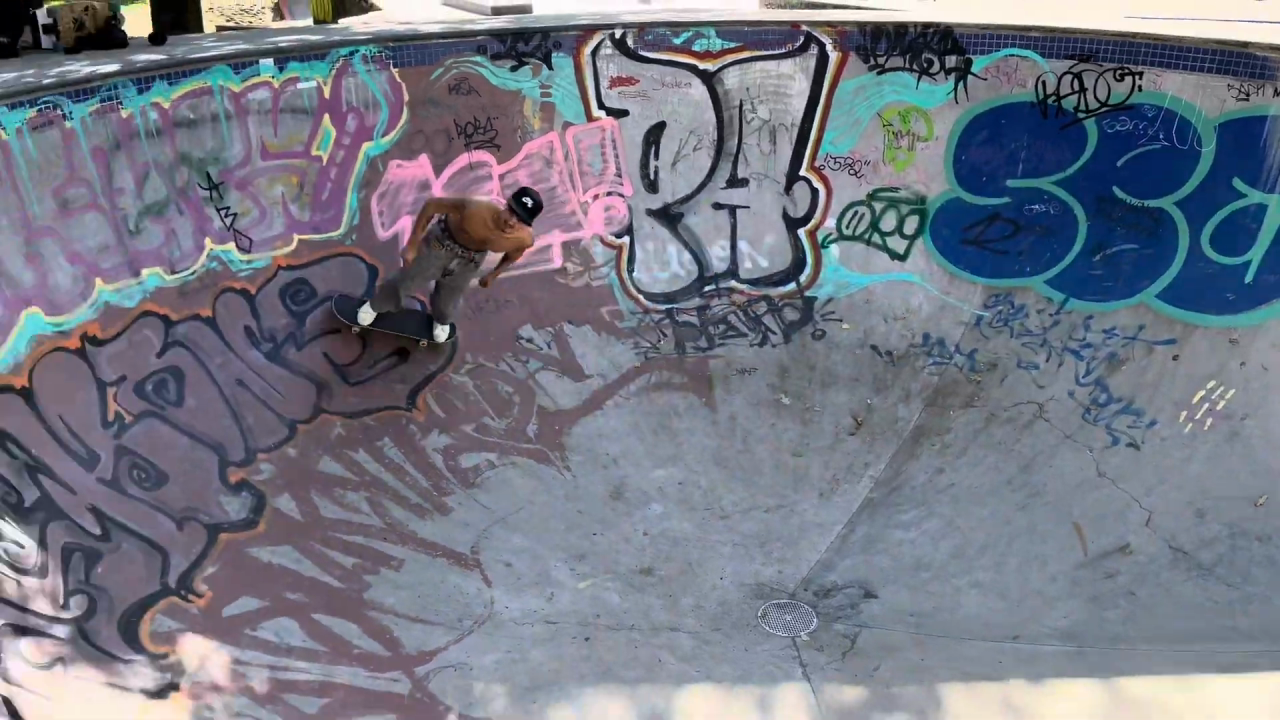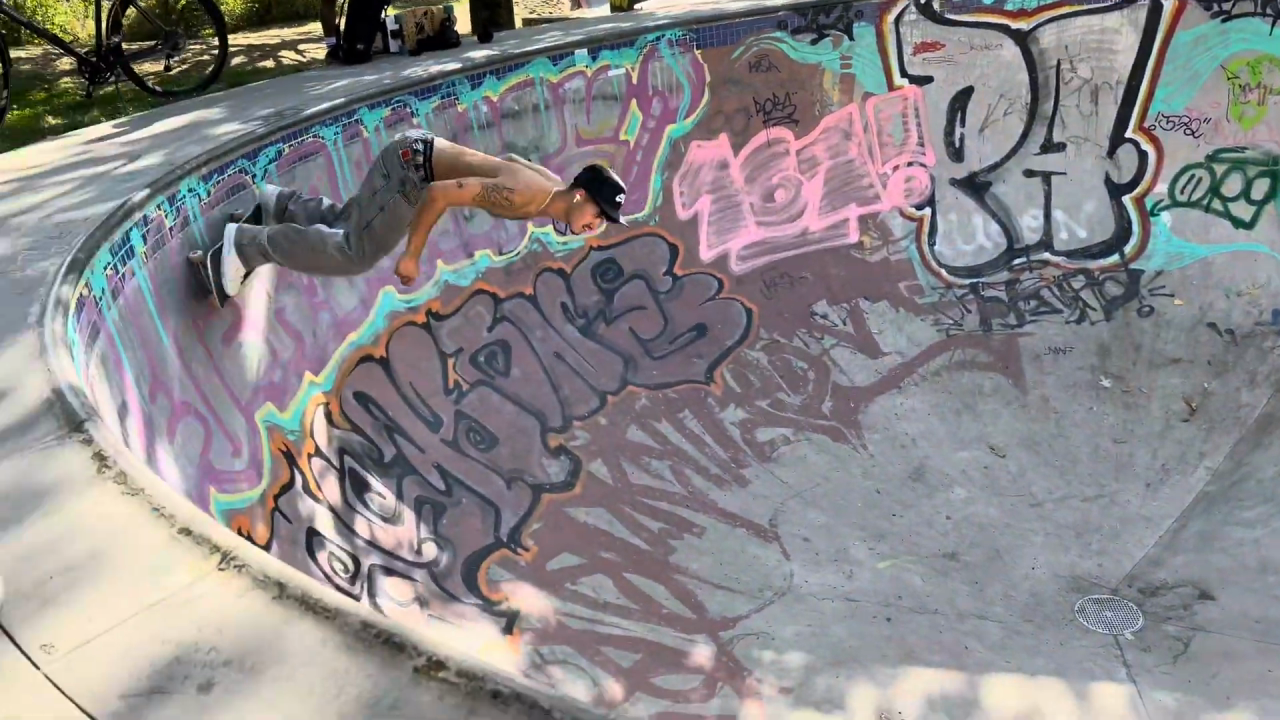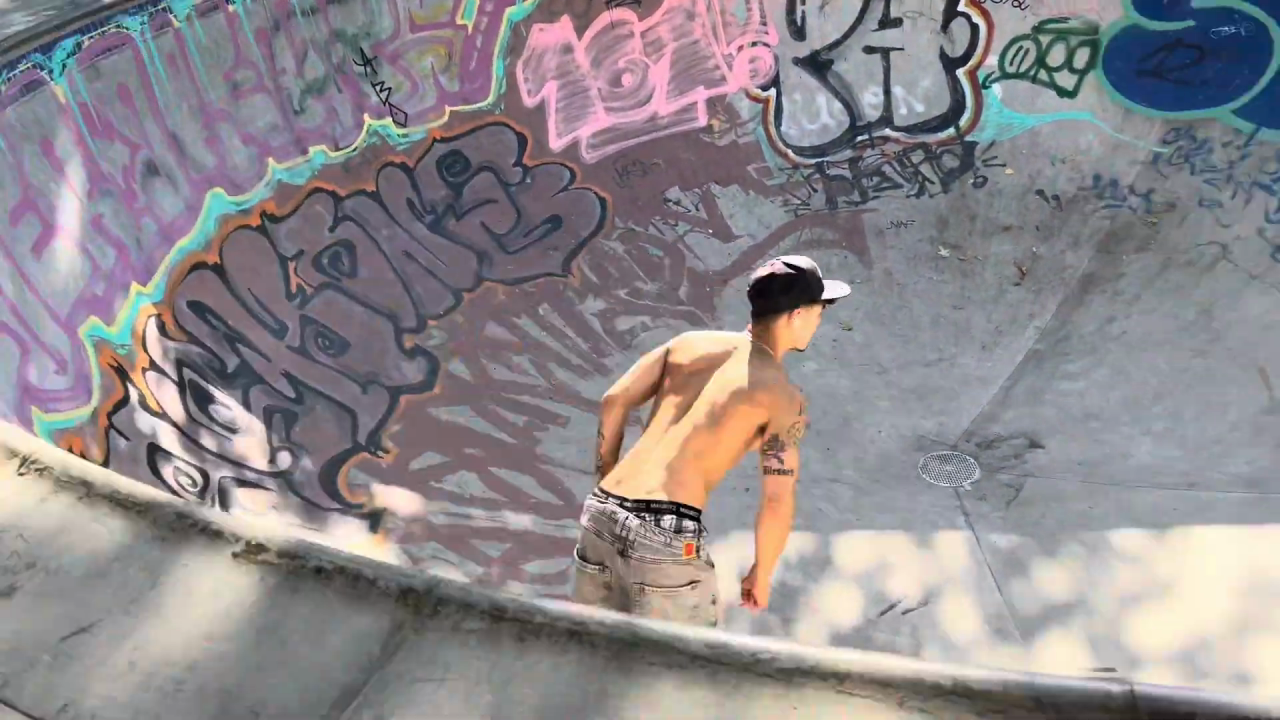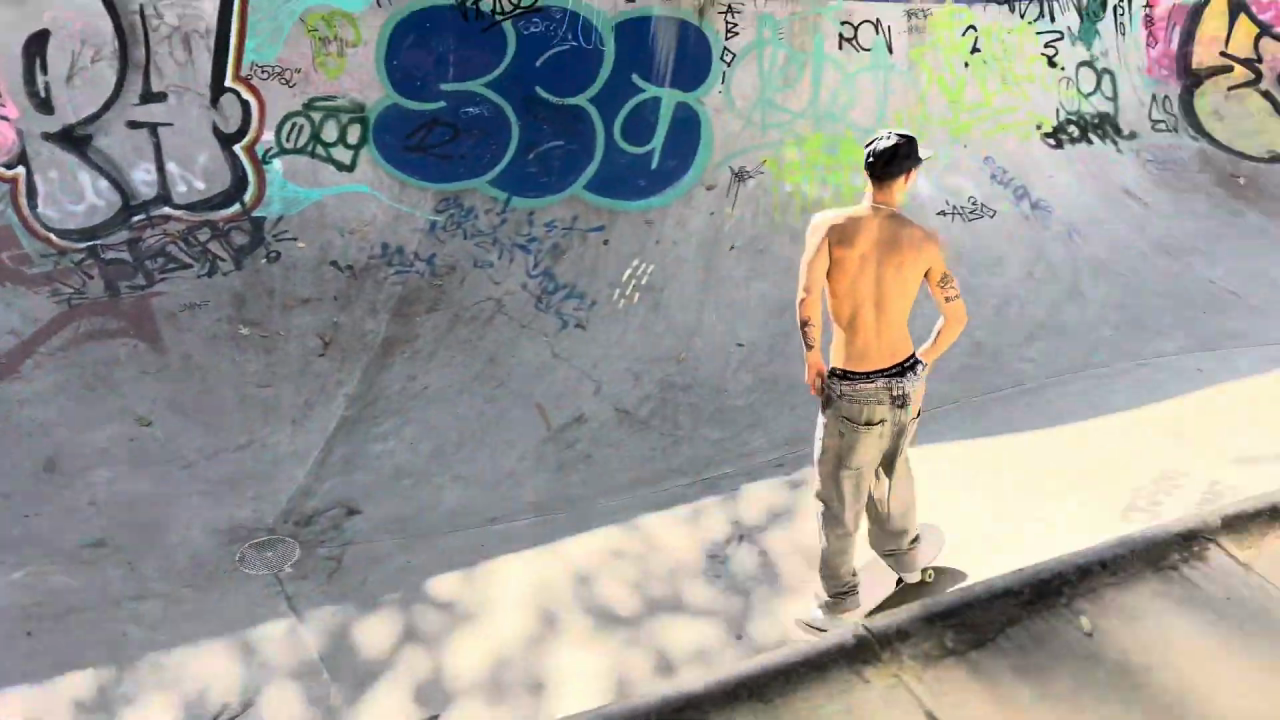
dt=0.5s
person 1, frame 1
left shoulder: (525, 240)
right shoulder: (476, 208)
right elbow: (432, 204)
left wrist: (494, 275)
right wrist: (412, 244)
left hip: (472, 256)
right hip: (445, 238)
left knee: (445, 302)
right knee: (405, 281)
left ankle: (441, 319)
right ankle: (377, 305)
person 1, frame 2
left shoulder: (553, 186)
right shoulder: (522, 195)
left elbow: (509, 158)
right elbow: (439, 193)
right wrist: (412, 255)
left hip: (426, 159)
right hip: (414, 163)
left knee: (350, 224)
right knee: (356, 254)
left ankle: (278, 203)
right ankle: (243, 243)
person 1, frame 3
left shoulder: (689, 343)
right shoulder: (782, 397)
left elbow: (614, 401)
right elbow: (778, 504)
right wrist: (764, 575)
left hip: (603, 516)
right hip: (668, 537)
person 1, frame 4
left shoulder: (828, 224)
right shoulder: (925, 242)
left elbow: (808, 296)
right elbow: (957, 315)
left wrist: (812, 359)
right wrist: (926, 357)
left hip: (850, 388)
right hip: (905, 381)
left knee: (839, 498)
right knee: (891, 471)
left ankle: (840, 605)
right ankle: (905, 555)
